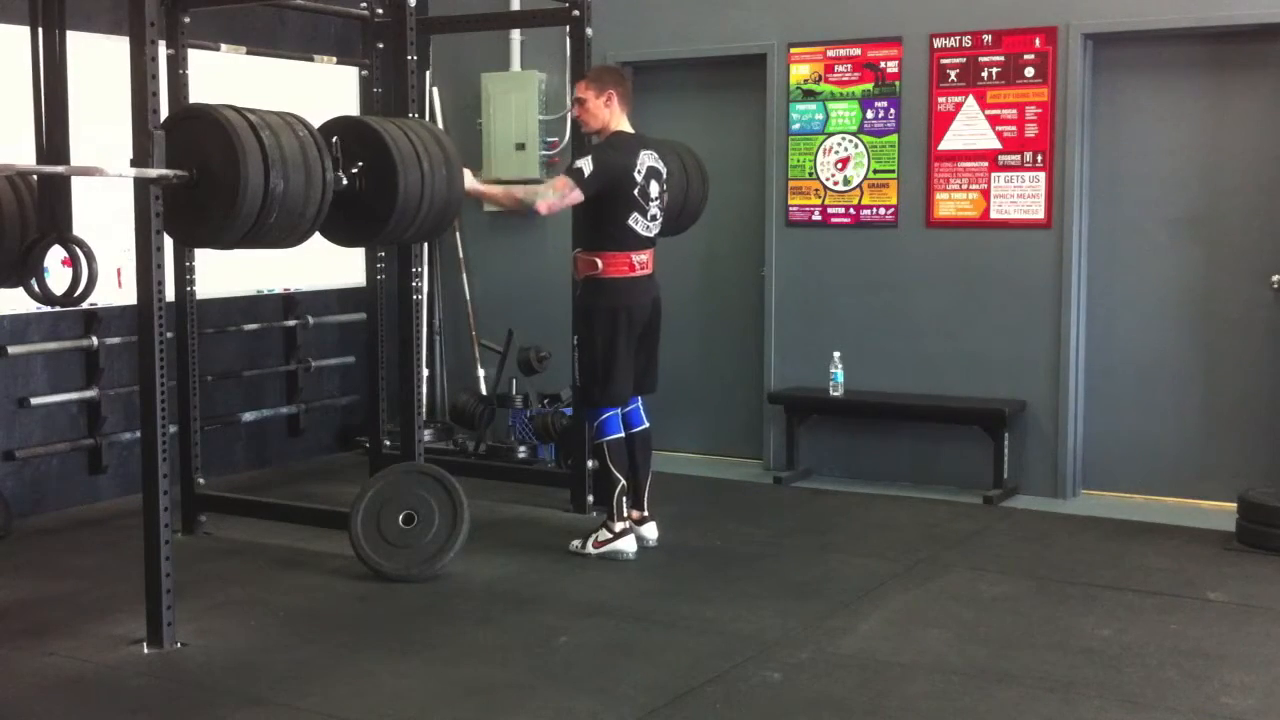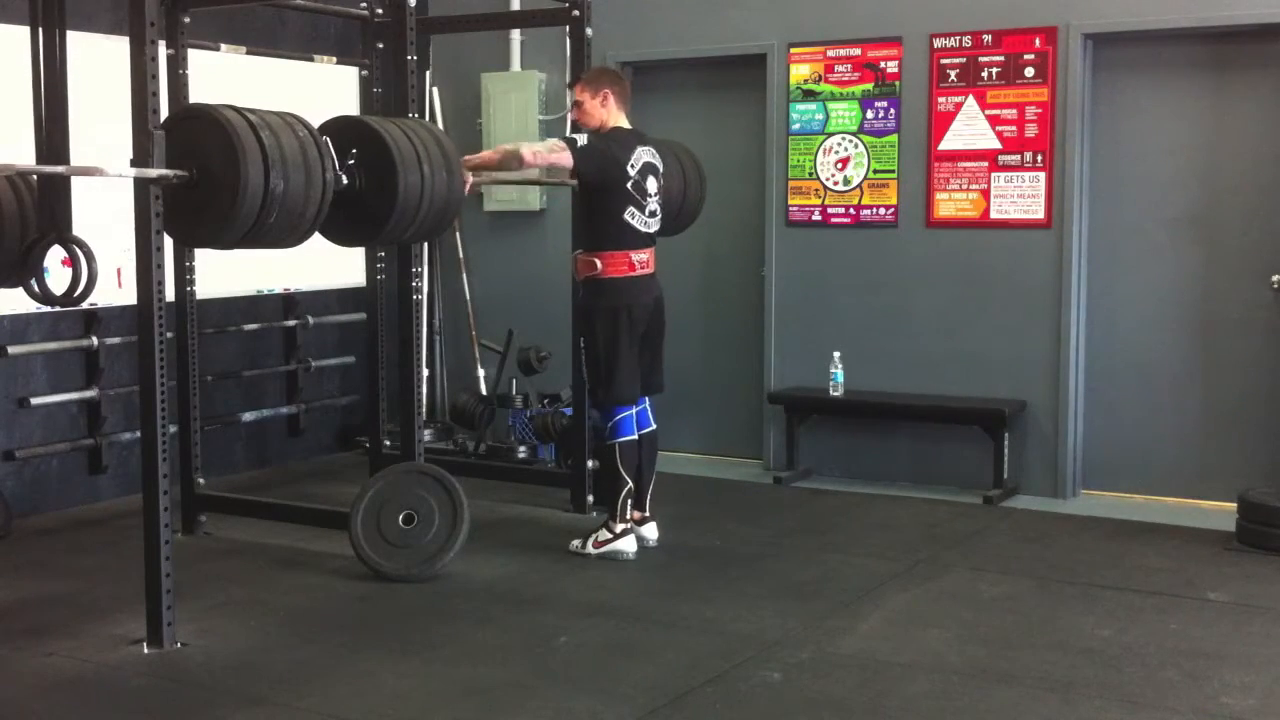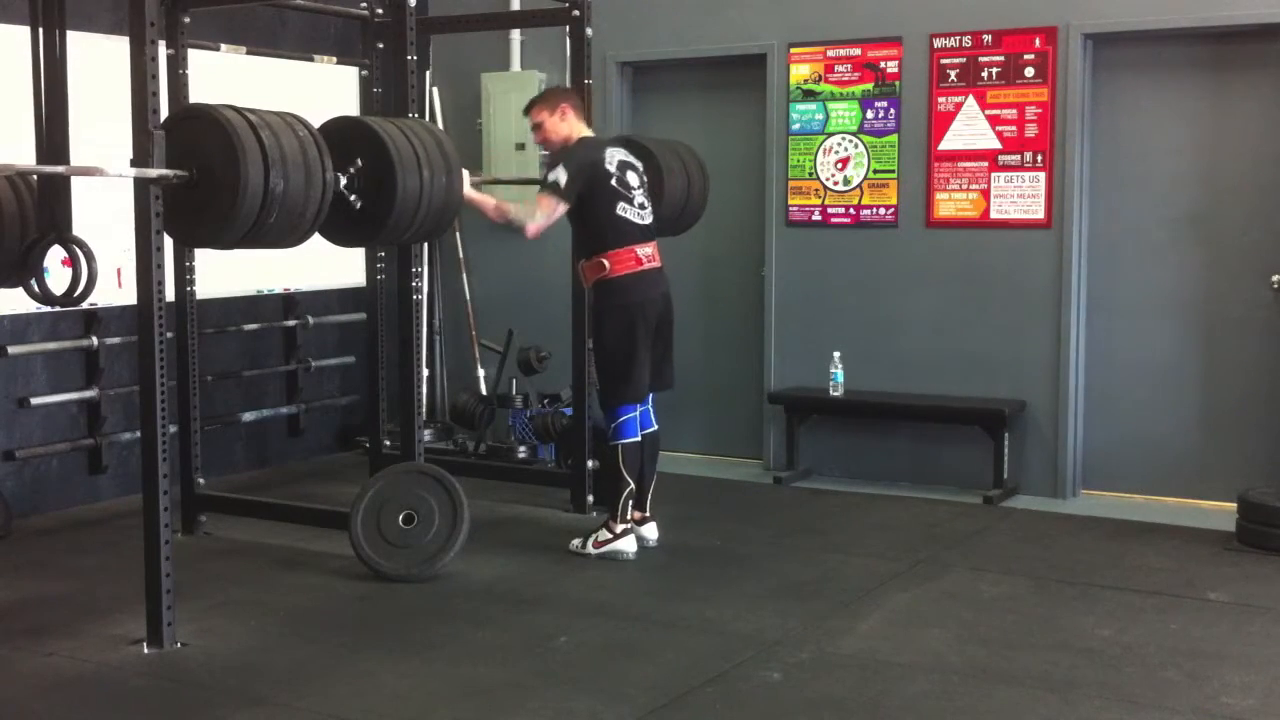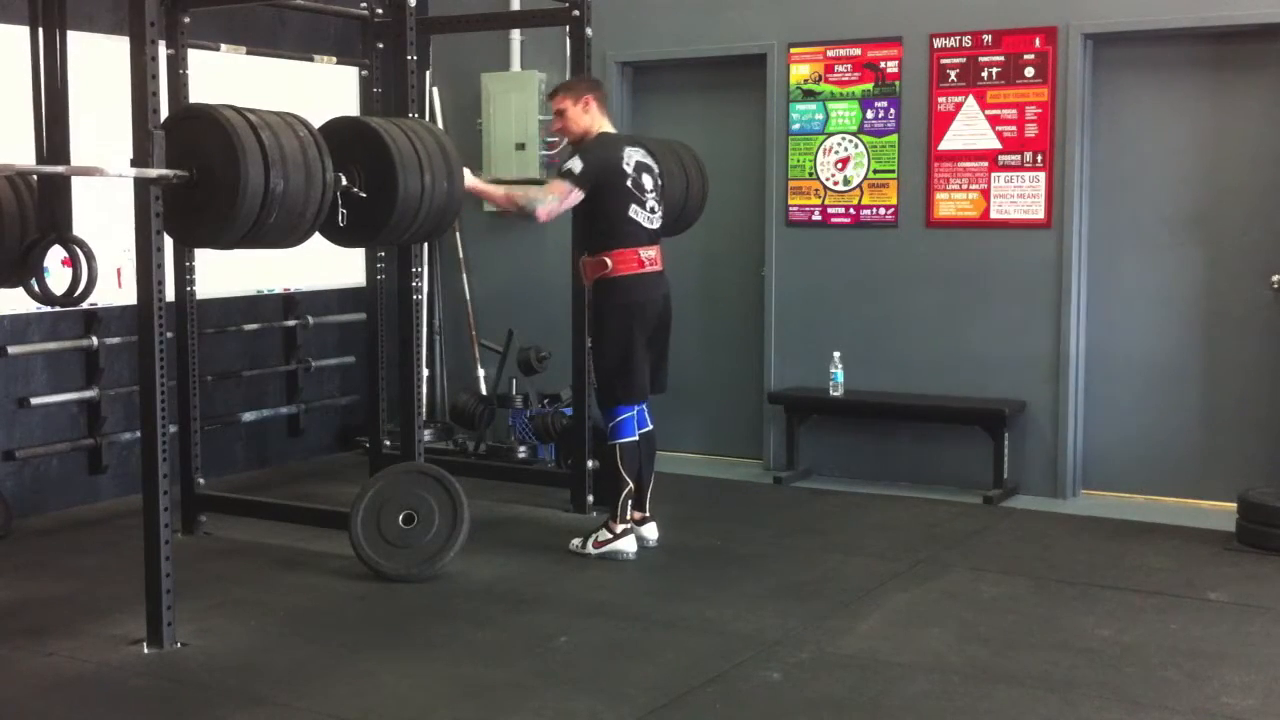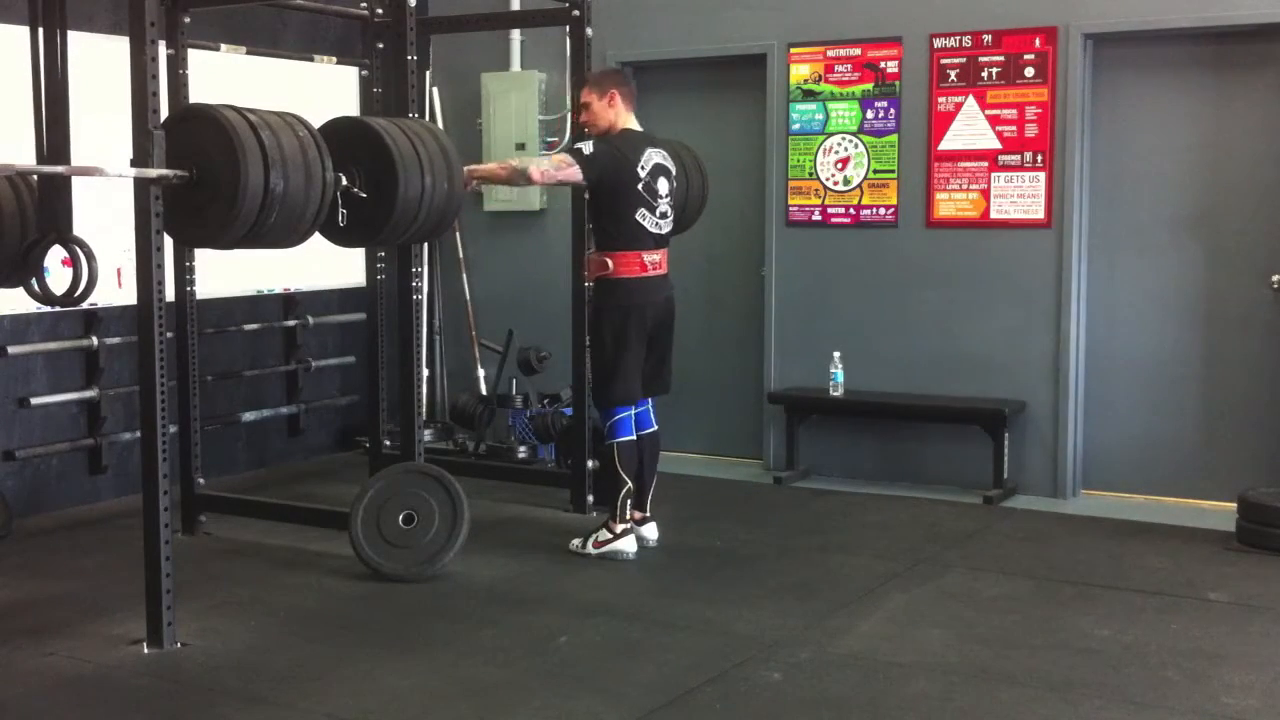
dt=0.3s
person 1, frame 1
left shoulder: (608, 156)
right shoulder: (648, 151)
left elbow: (542, 201)
left wrist: (472, 186)
left hip: (610, 292)
right hip: (642, 288)
left knee: (603, 407)
right knee: (629, 402)
left ankle: (618, 527)
right ankle: (640, 516)
person 1, frame 2
left shoulder: (602, 147)
right shoulder: (646, 149)
left elbow: (528, 154)
left wrist: (466, 164)
left hip: (612, 291)
right hip: (644, 288)
left knee: (616, 408)
right knee: (637, 403)
left ankle: (619, 528)
right ankle: (641, 516)
person 1, frame 3
left shoulder: (574, 161)
right shoulder: (617, 154)
left elbow: (530, 224)
left wrist: (468, 194)
left hip: (622, 293)
right hip: (652, 286)
left knee: (622, 406)
right knee: (640, 403)
left ankle: (619, 529)
right ankle: (641, 516)
person 1, frame 4
left shoulder: (595, 156)
right shoulder: (635, 152)
left elbow: (540, 207)
left wrist: (473, 186)
left hip: (621, 293)
right hip: (652, 288)
left knee: (620, 407)
right knee: (636, 405)
left ankle: (620, 528)
right ankle: (641, 516)
person 1, frame 5
left shoulder: (609, 150)
right shoulder: (658, 153)
left elbow: (535, 170)
left wrist: (470, 172)
left hip: (623, 293)
right hip: (656, 289)
left knee: (617, 407)
right knee: (641, 404)
left ankle: (619, 529)
right ankle: (642, 517)
